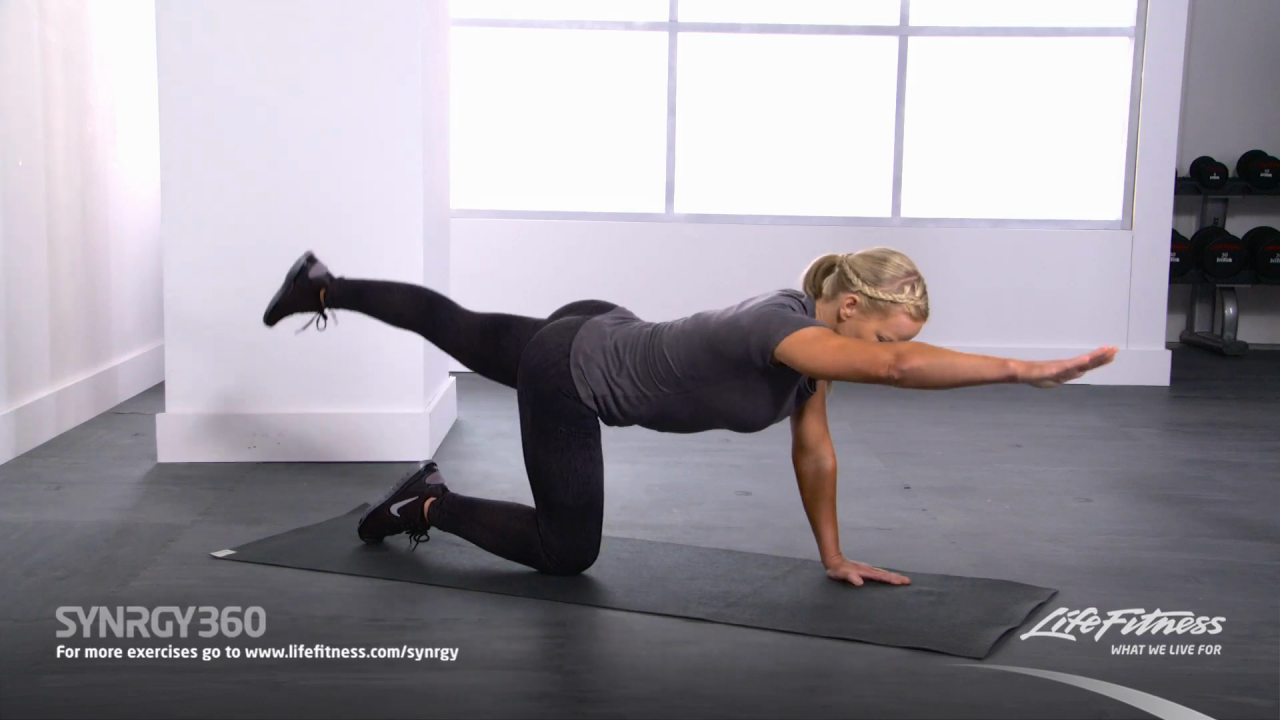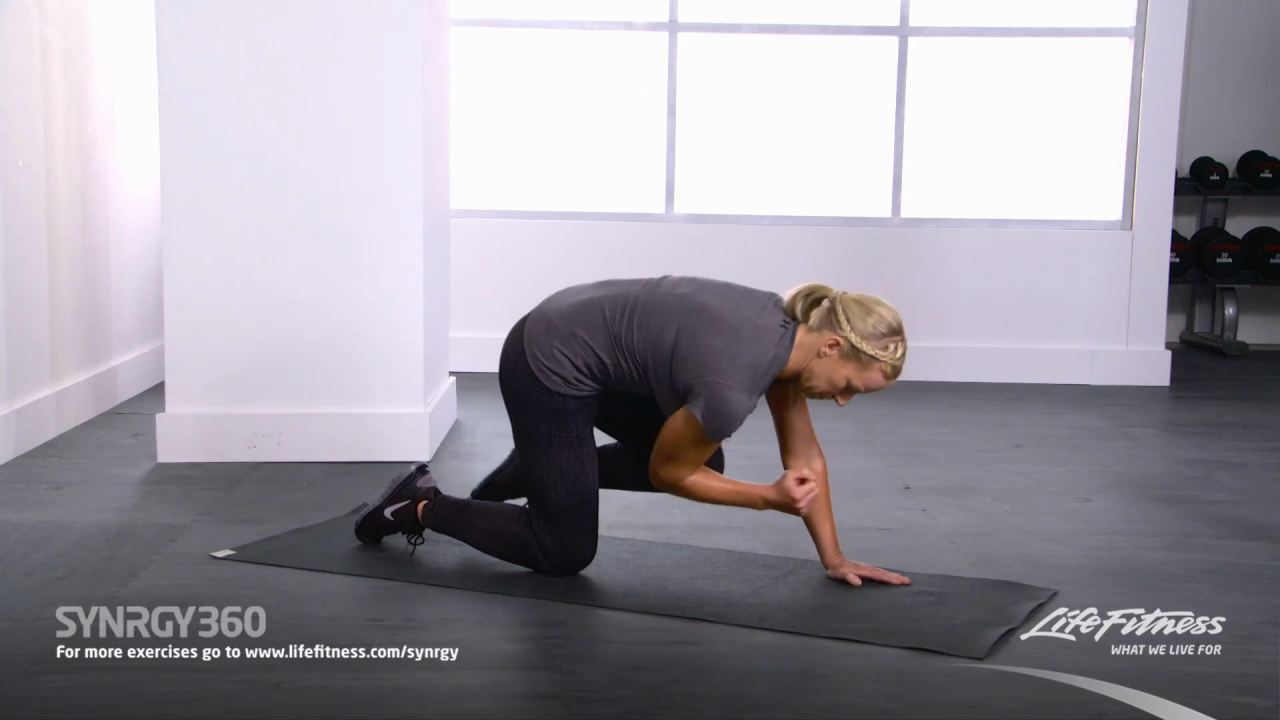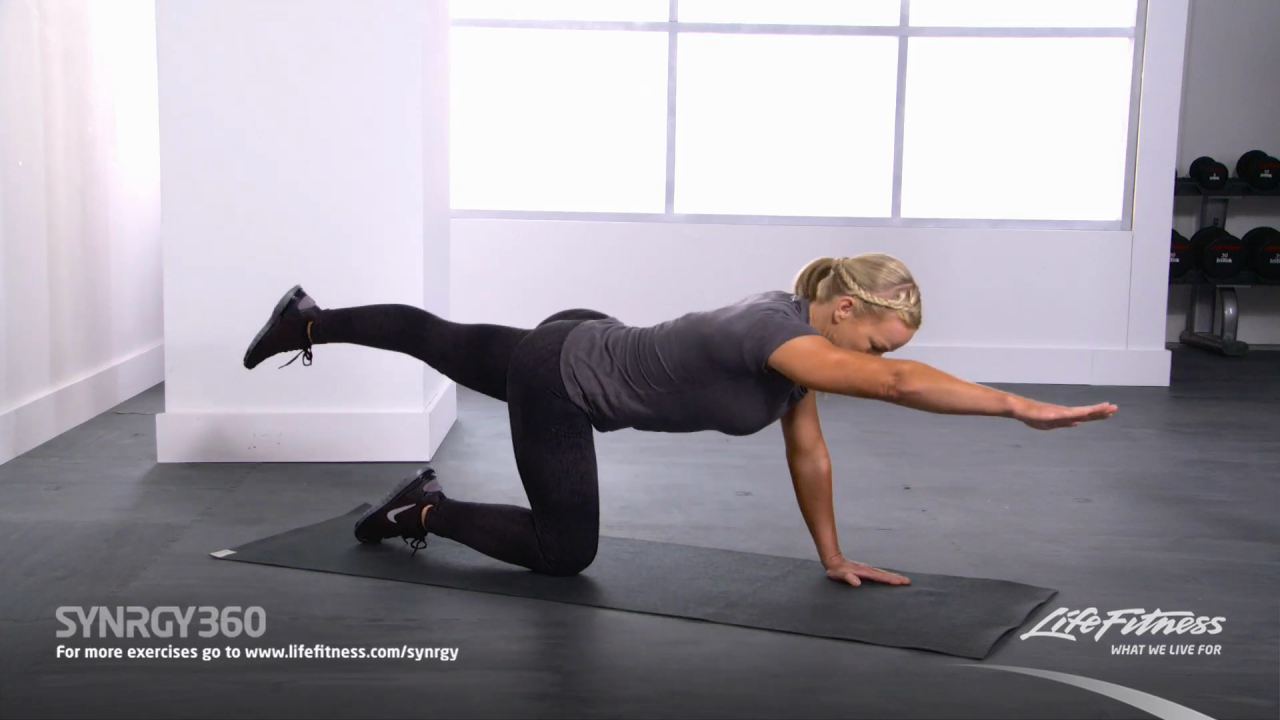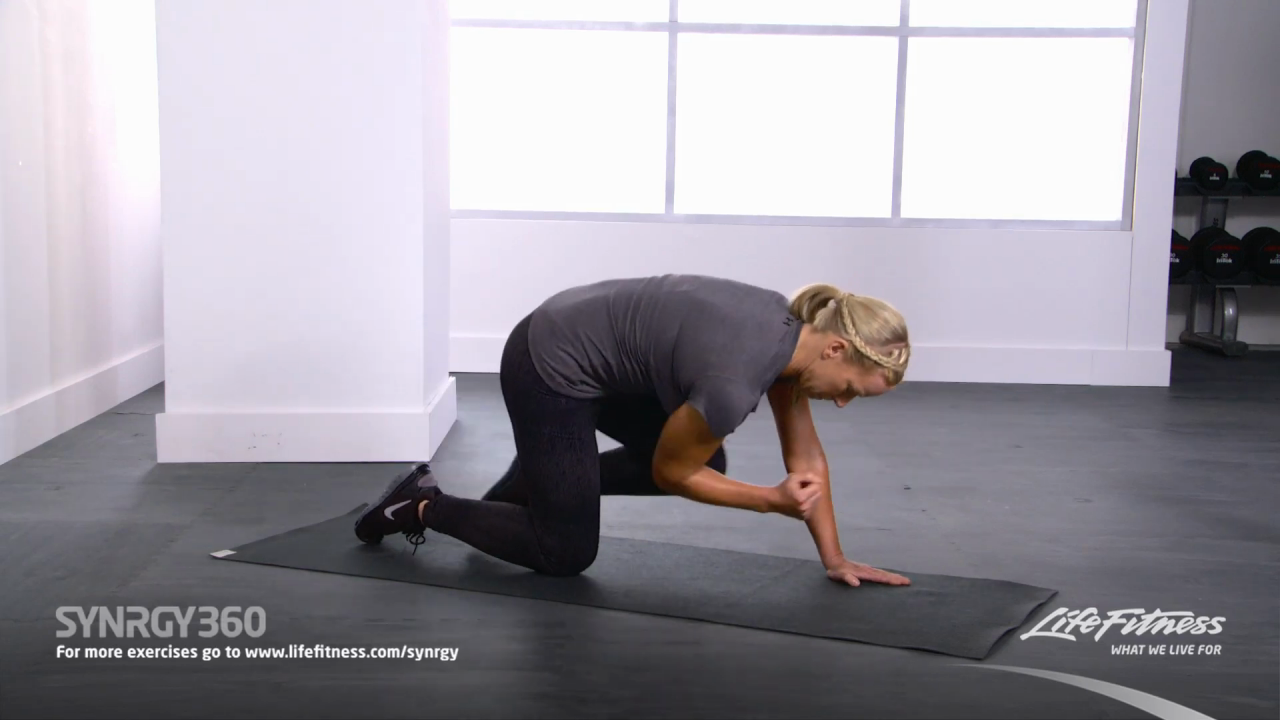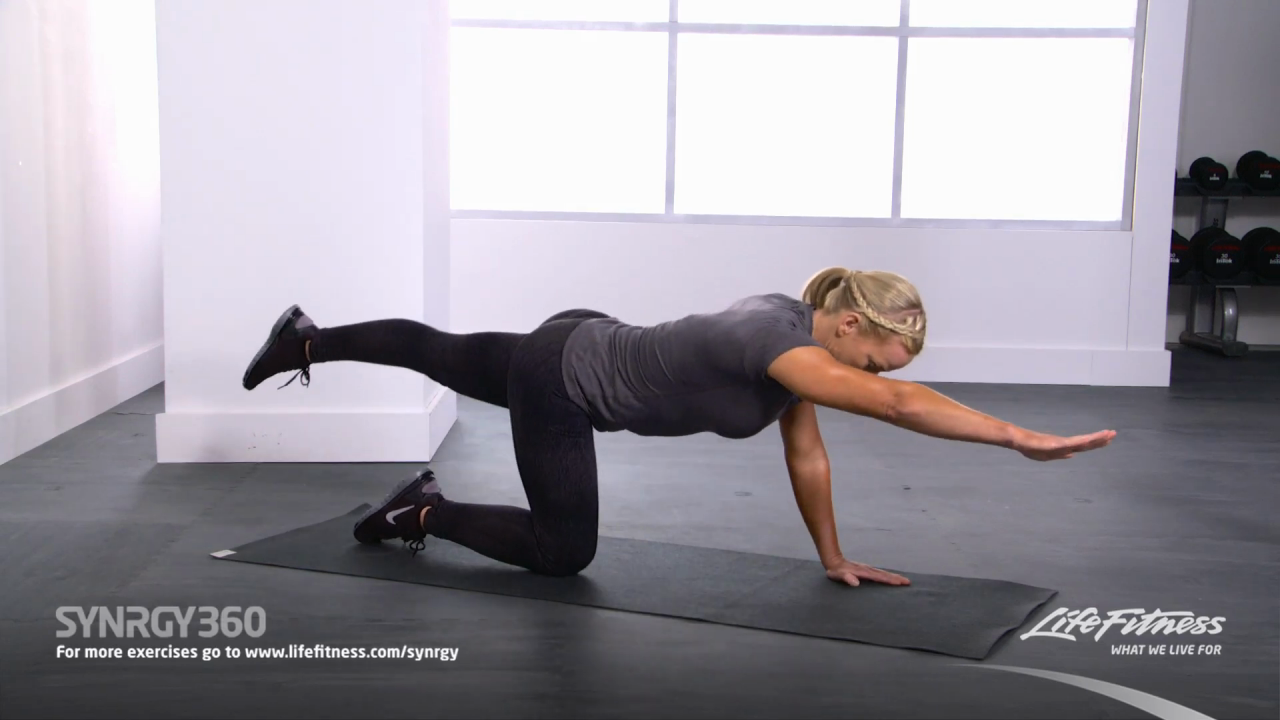
dt=1s
person 1, frame 1
left shoulder: (813, 324)
right shoulder: (787, 331)
left elbow: (814, 451)
right elbow: (900, 368)
left wrist: (833, 556)
right wrist: (1029, 370)
left hip: (601, 340)
right hip: (568, 375)
left knee: (457, 330)
right knee: (567, 550)
left ankle: (322, 286)
right ankle: (430, 503)
person 1, frame 2
left shoulder: (792, 329)
right shoulder: (733, 385)
left elbow: (801, 452)
right elbow: (667, 473)
left wrist: (834, 557)
right wrist: (772, 499)
left hip: (599, 347)
right hip: (547, 364)
left knee: (704, 462)
right knee: (565, 553)
left ankle: (544, 464)
right ankle: (422, 506)
person 1, frame 3
left shoulder: (803, 321)
right shoulder: (778, 338)
left elbow: (808, 453)
right elbow: (902, 385)
left wrist: (833, 556)
right wrist: (1027, 407)
left hip: (587, 348)
right hip: (558, 381)
left knee: (439, 341)
right knee: (565, 551)
left ankle: (309, 321)
right ankle: (423, 510)
person 1, frame 4
left shoulder: (793, 329)
right shoulder: (735, 381)
left elbow: (803, 453)
right elbow: (670, 474)
left wrist: (835, 556)
right wrist: (774, 502)
left hip: (602, 352)
right hip: (549, 364)
left knee: (707, 463)
right knee: (566, 553)
left ankle: (545, 471)
right ankle: (423, 505)
person 1, frame 5
left shoulder: (801, 321)
right shoulder: (778, 345)
left elbow: (806, 453)
right elbow: (900, 406)
left wrist: (833, 557)
right wrist: (1026, 438)
left hip: (588, 349)
right hip: (559, 381)
left knee: (437, 354)
right knee: (563, 552)
left ankle: (306, 339)
right ankle: (421, 512)
